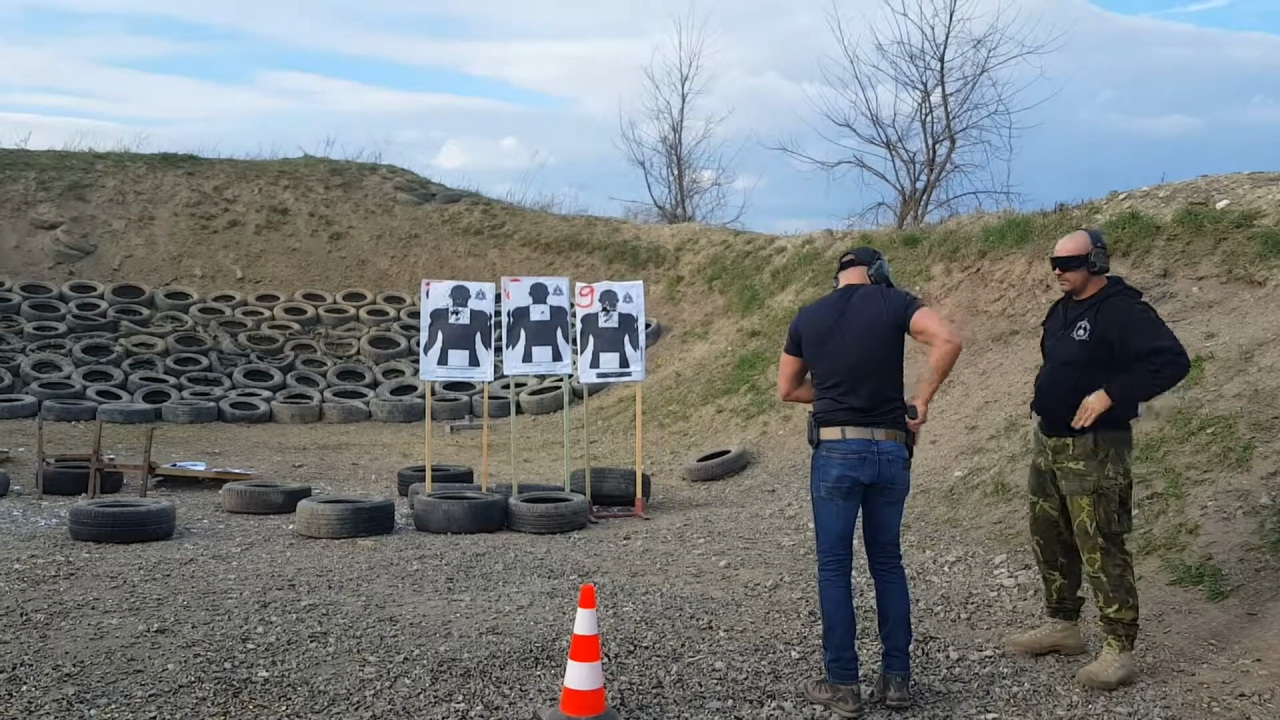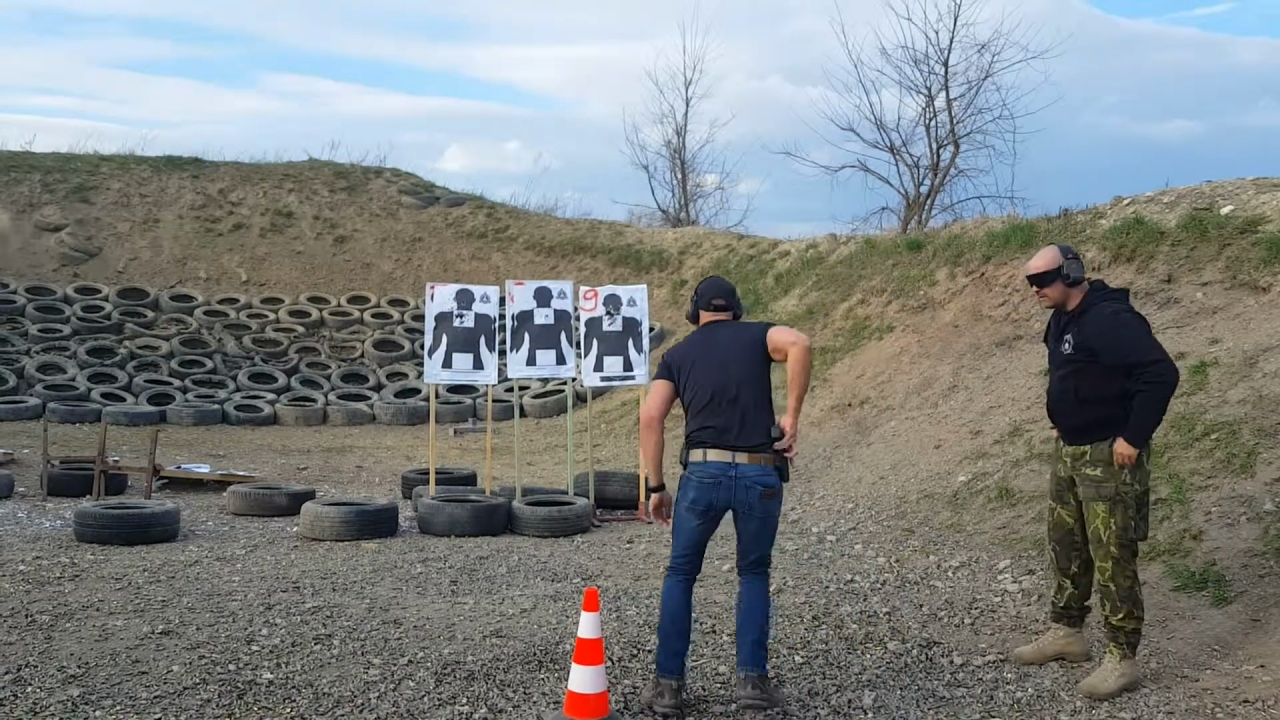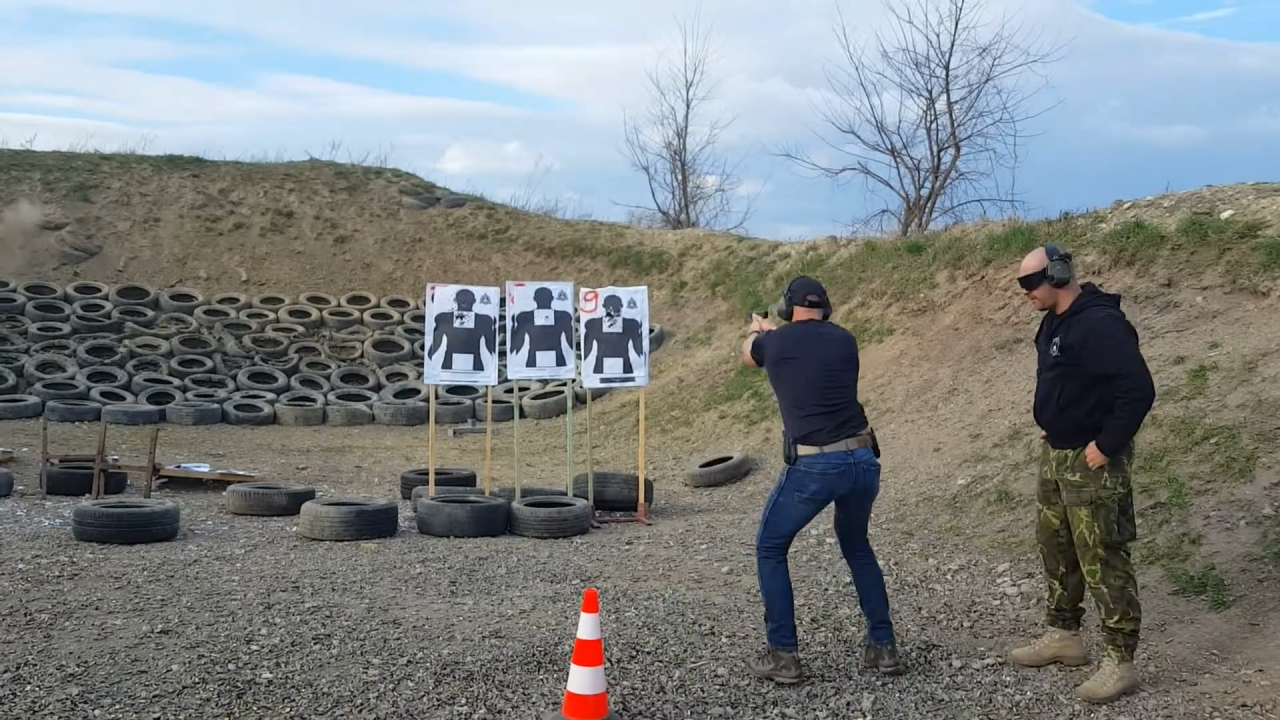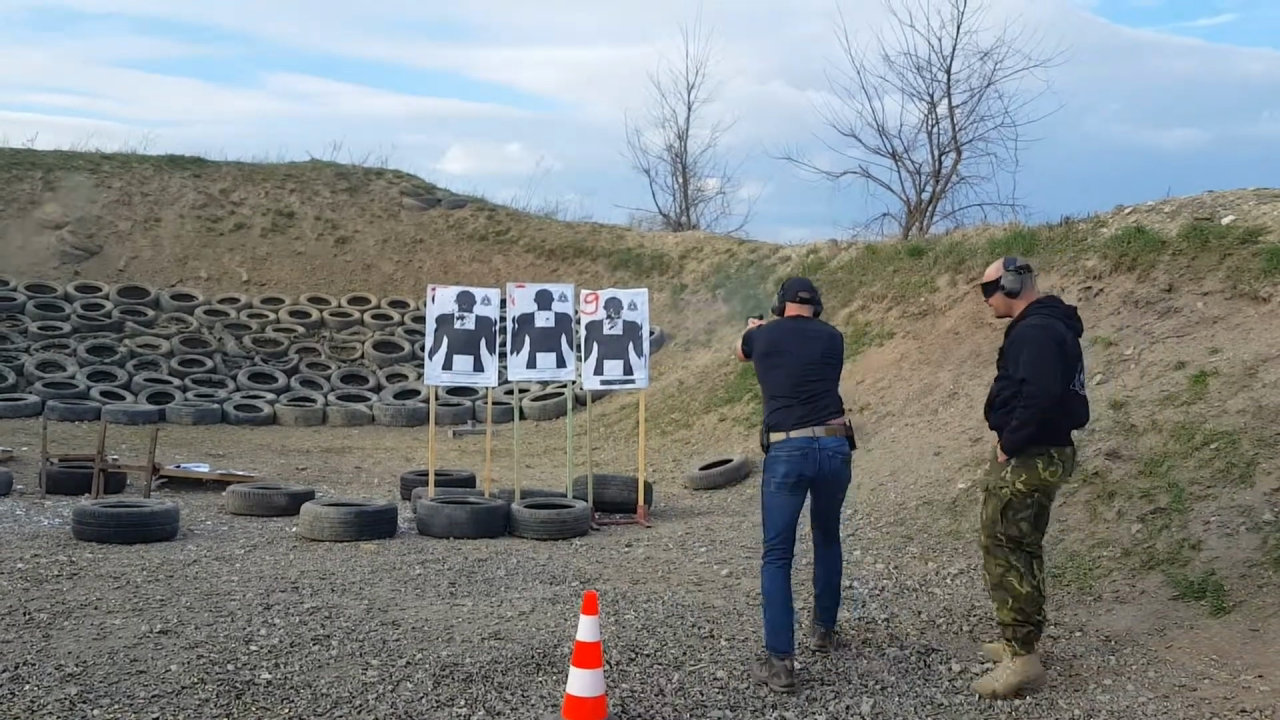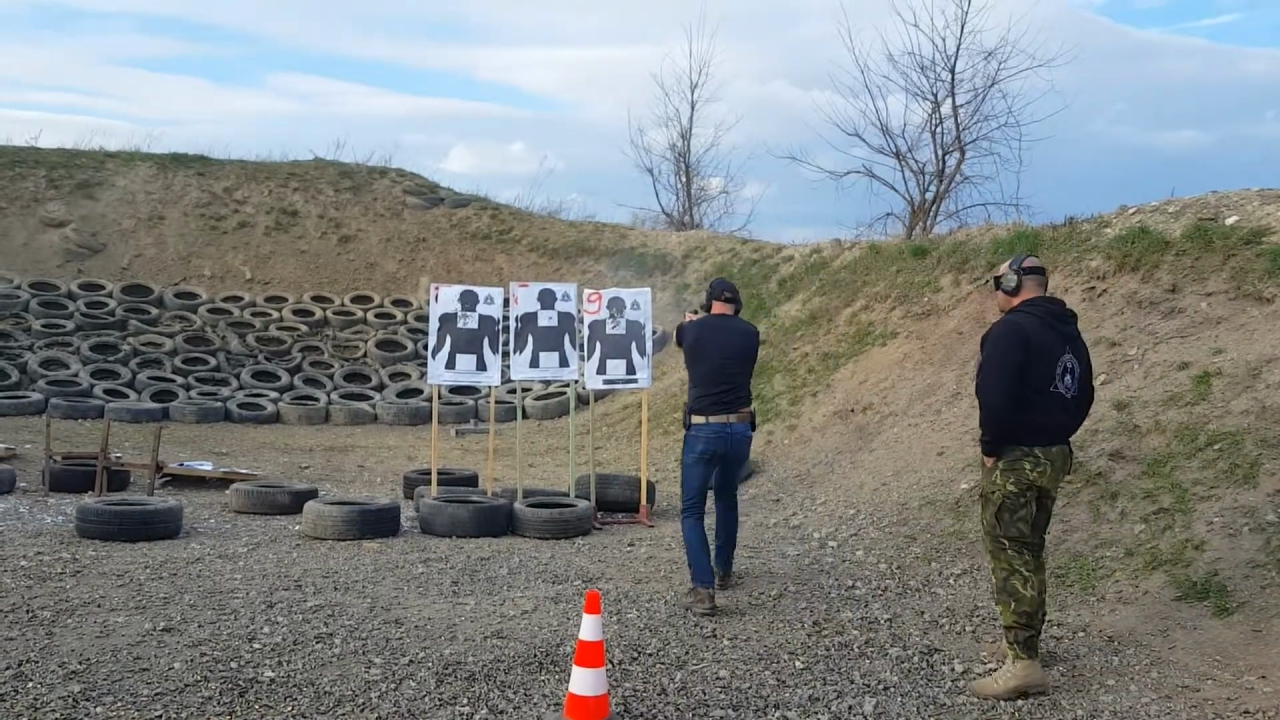
dt=1s
person 1, frame 1
left shoulder: (1124, 313)
right shoulder: (1061, 311)
left elbow: (1170, 362)
left wrist: (1111, 394)
right wrist: (1043, 410)
left hip: (1093, 447)
right hip: (1048, 443)
left knee: (1100, 548)
right knee: (1049, 540)
left ankle: (1119, 651)
right ankle: (1062, 626)
person 1, frame 2
left shoulder: (1111, 319)
right shoulder: (1063, 319)
left elbow: (1162, 374)
left wrist: (1135, 438)
left hip: (1112, 453)
right hip: (1069, 450)
left knee: (1111, 556)
right knee: (1065, 544)
left ankle: (1122, 659)
right ankle: (1066, 633)
person 1, frame 3
left shoulder: (1100, 324)
right shoulder: (1056, 322)
left elbow: (1138, 389)
left wrist: (1108, 445)
left hip: (1091, 460)
right hip: (1057, 454)
left knee: (1103, 559)
right knee: (1055, 546)
left ankle: (1120, 662)
right ankle: (1063, 636)
person 1, frame 4
left shoulder: (1034, 331)
right shoulder: (1054, 326)
left elbow: (1041, 396)
left wrist: (1010, 443)
left hip: (1025, 458)
right hip: (1052, 455)
left knee: (998, 549)
right knee: (1024, 549)
left ankle: (1021, 658)
right ankle: (1024, 646)
person 1, frame 5
left shoulder: (1010, 329)
right shoulder: (1069, 332)
left elbow: (994, 396)
right elbow: (1083, 396)
left wrist: (990, 446)
left hip: (1014, 458)
right hip: (1053, 456)
left knee: (1008, 554)
right knee: (1030, 551)
left ankle: (1023, 664)
right ankle: (1025, 643)
person 2, frame 1
left shoulder: (807, 317)
right shoulder: (894, 303)
left elbow: (788, 388)
right elbow: (949, 339)
right wrist: (923, 398)
left hip: (836, 453)
right hip: (890, 451)
left knee: (834, 568)
right knee: (887, 563)
right ankle: (896, 677)
person 2, frame 2
left shoulder: (676, 354)
right shoulder: (757, 334)
left elbow: (650, 420)
right elbow: (800, 344)
left wrist: (656, 487)
right wrist: (792, 416)
left hip: (703, 474)
right hip: (758, 476)
left knee: (680, 575)
right knee: (754, 576)
left ankle: (667, 684)
right ankle: (752, 675)
person 2, frame 3
left shoulder: (773, 344)
right shoulder: (845, 341)
left elbow: (749, 351)
left wrist: (756, 328)
left hip: (814, 466)
right hip: (862, 462)
left knee: (771, 550)
right knee: (856, 547)
left ankle: (785, 656)
right ankle: (884, 647)
person 2, frame 4
left shoulder: (762, 337)
right shoulder: (832, 337)
left elbow: (741, 352)
left hip: (786, 453)
right hip: (834, 448)
left knee: (777, 557)
right knee: (826, 536)
left ankle: (780, 661)
right ankle: (824, 629)
person 2, frame 5
left shoulder: (691, 330)
right shoulder: (750, 333)
left hip: (703, 431)
right hip: (740, 429)
left knee: (692, 511)
right knee: (726, 496)
left ankle: (703, 588)
right ankle: (722, 571)
